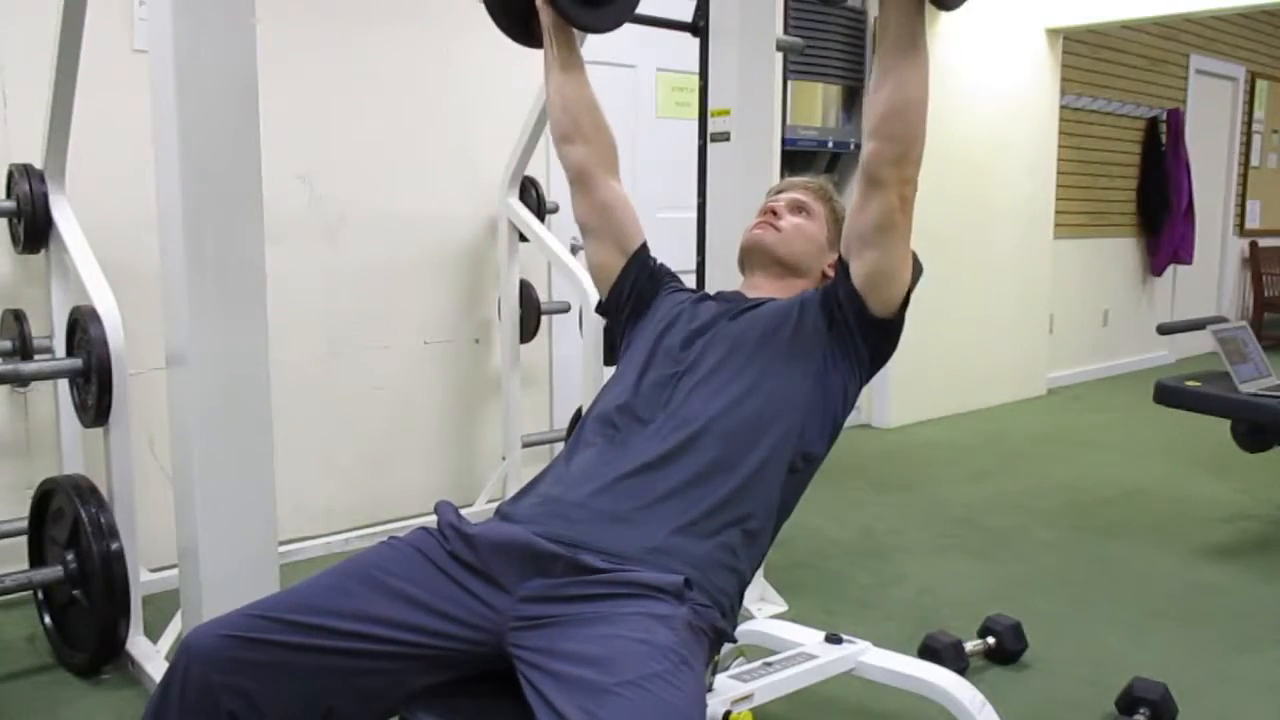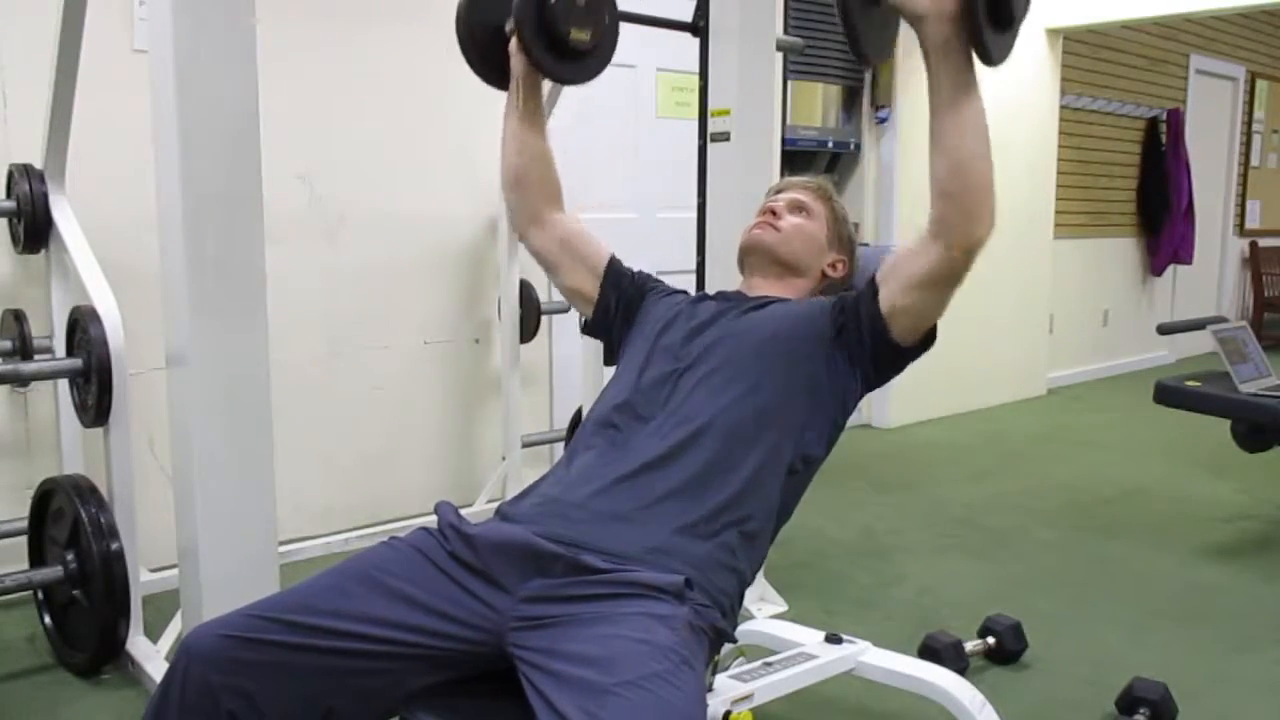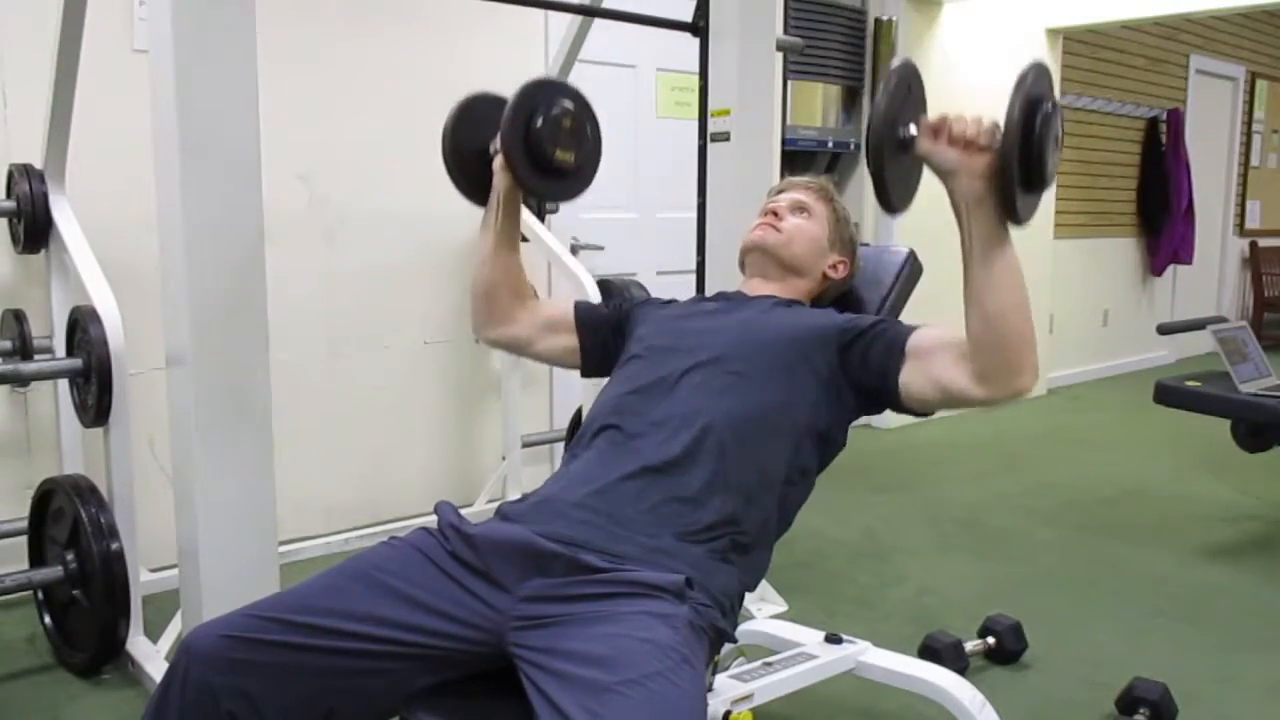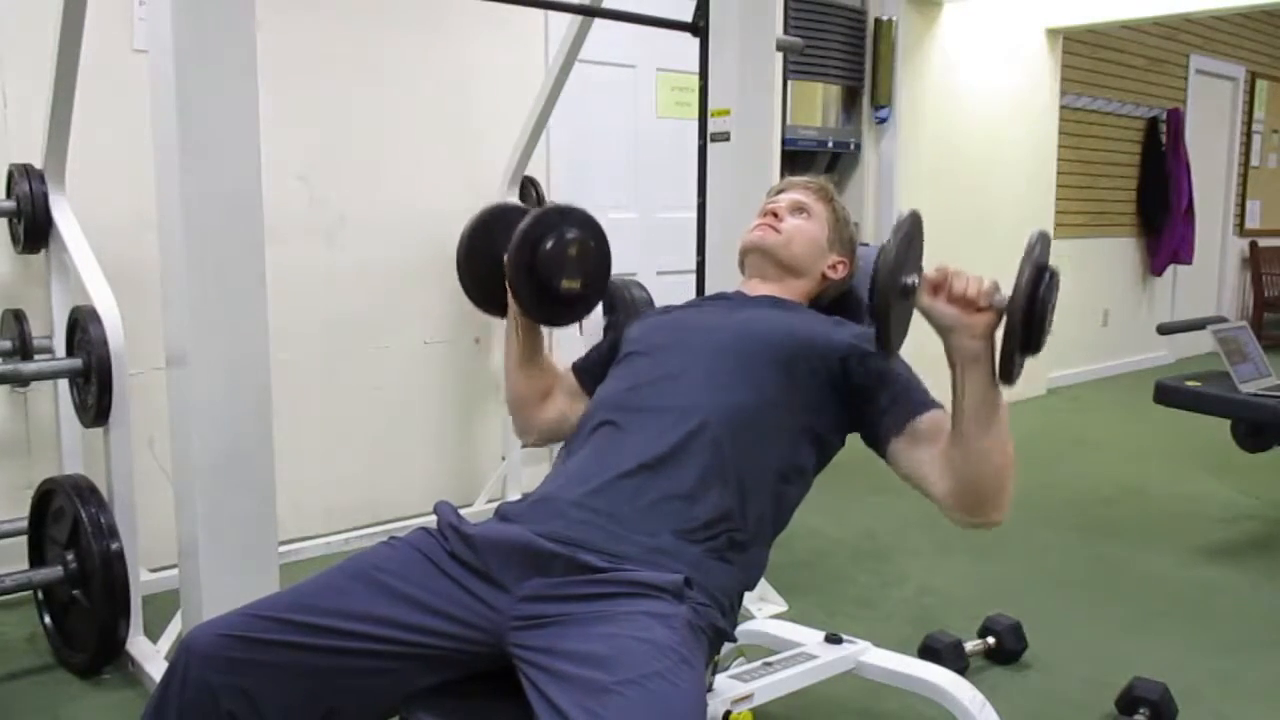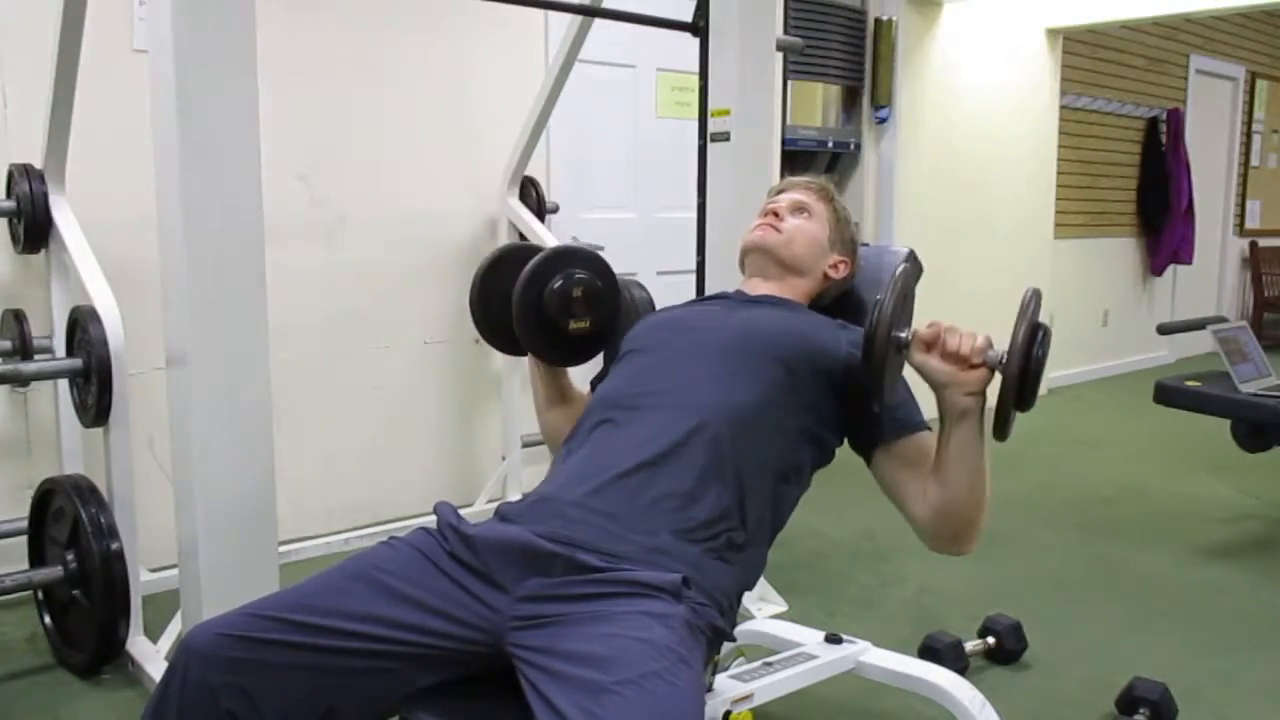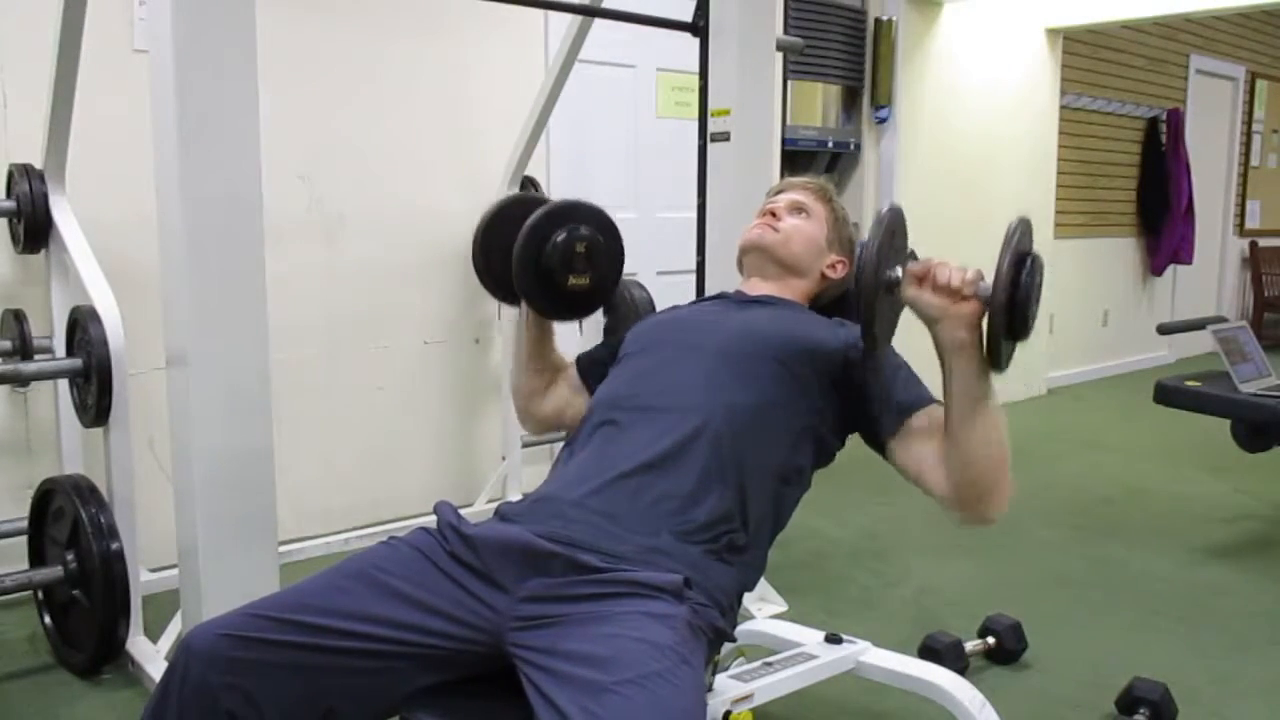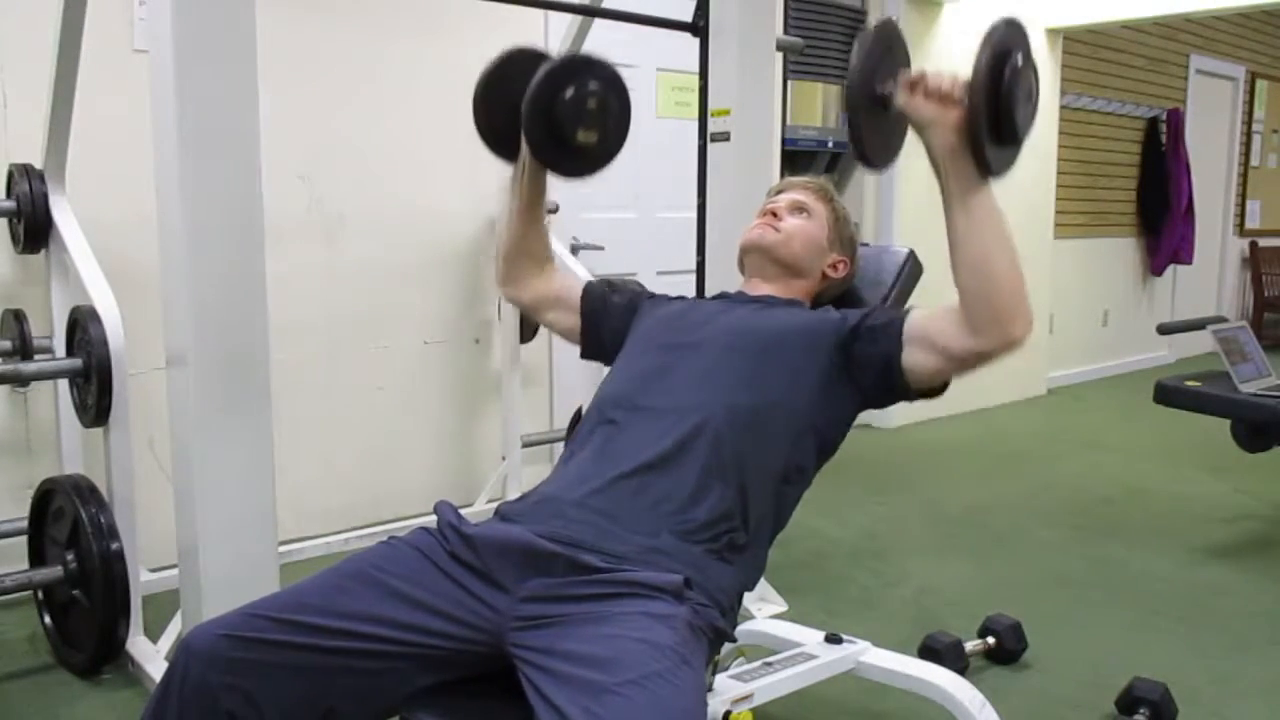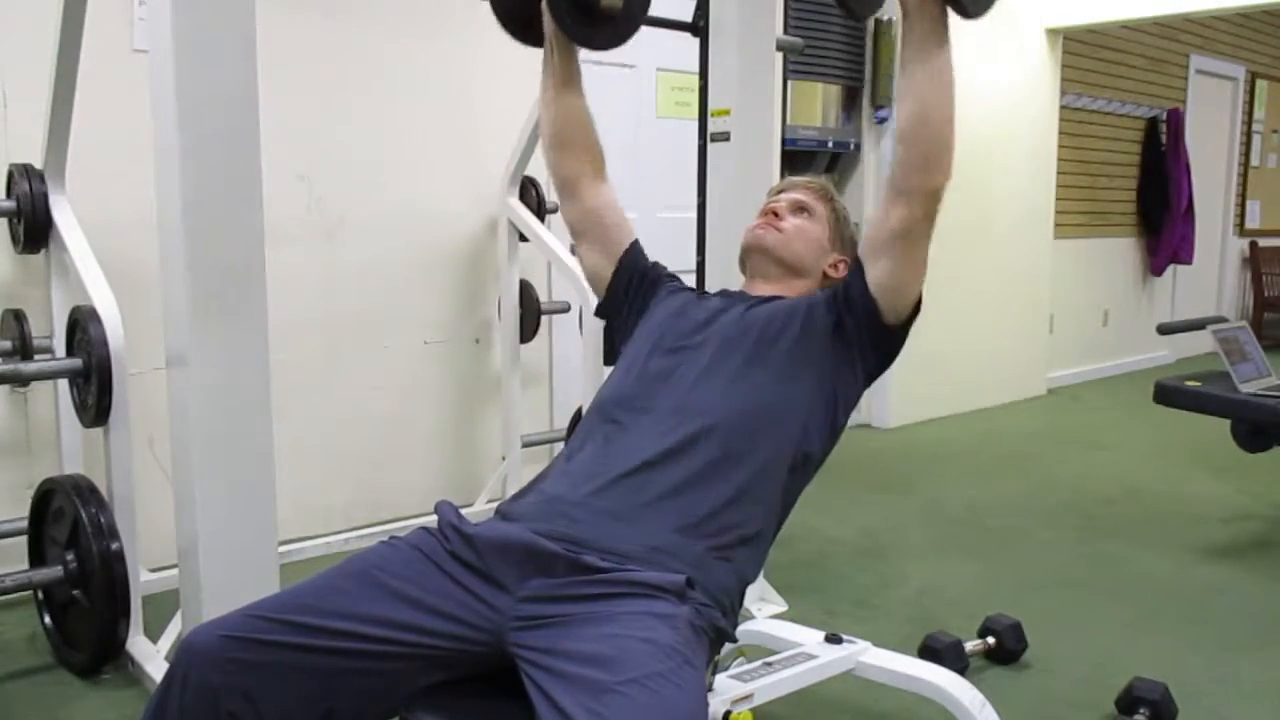
dt=0.3s
person 1, frame 1
left shoulder: (831, 333)
right shoulder: (661, 306)
left elbow: (888, 181)
right elbow: (589, 170)
left hip: (644, 596)
right hip: (496, 549)
person 1, frame 2
left shoulder: (834, 337)
right shoulder: (657, 310)
left elbow: (956, 237)
right elbow: (538, 220)
right wrist: (527, 77)
left hip: (645, 596)
right hip: (496, 548)
person 1, frame 3
left shoulder: (839, 341)
right shoulder: (656, 318)
left elbow: (999, 377)
right elbow: (500, 319)
left wrist: (975, 200)
right wrist: (507, 189)
left hip: (645, 595)
right hip: (500, 550)
person 1, frame 4
left shoulder: (839, 349)
right shoulder: (656, 323)
left elbow: (976, 499)
right elbow: (535, 416)
left wrist: (970, 353)
right wrist: (523, 301)
left hip: (646, 595)
right hip: (497, 551)
person 1, frame 5
left shoulder: (840, 351)
right shoulder: (661, 323)
left elbow: (948, 528)
left wrist: (961, 403)
left hip: (645, 595)
right hip: (497, 550)
person 1, frame 6
left shoulder: (841, 349)
right shoulder: (661, 323)
left elbow: (976, 498)
right elbow: (541, 407)
left wrist: (960, 347)
right wrist: (537, 300)
left hip: (646, 595)
right hip: (496, 550)
person 1, frame 7
left shoulder: (838, 341)
right shoulder: (660, 316)
left elbow: (991, 326)
right elbow: (523, 281)
left wrist: (950, 151)
right wrist: (532, 159)
left hip: (645, 591)
right hip: (503, 551)
person 1, frame 8
left shoulder: (835, 333)
right shoulder: (662, 304)
left elbow: (917, 194)
right elbow: (579, 185)
left hip: (643, 595)
right hip: (497, 549)
